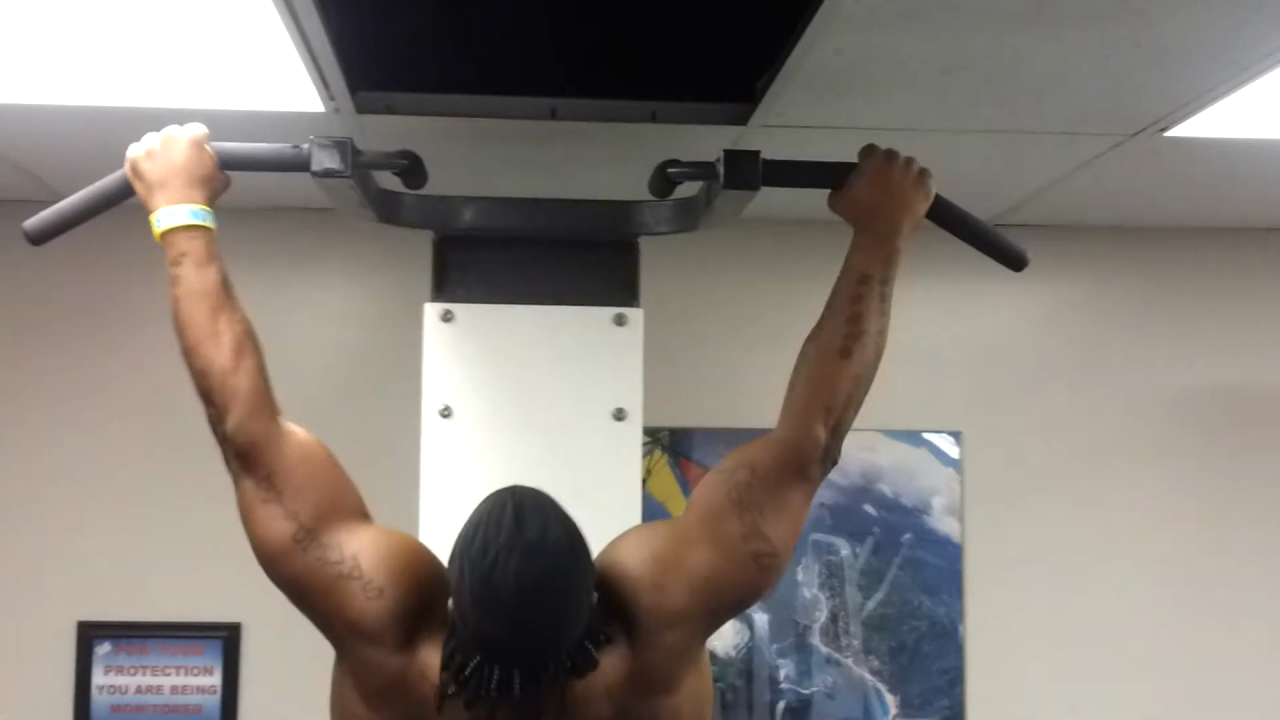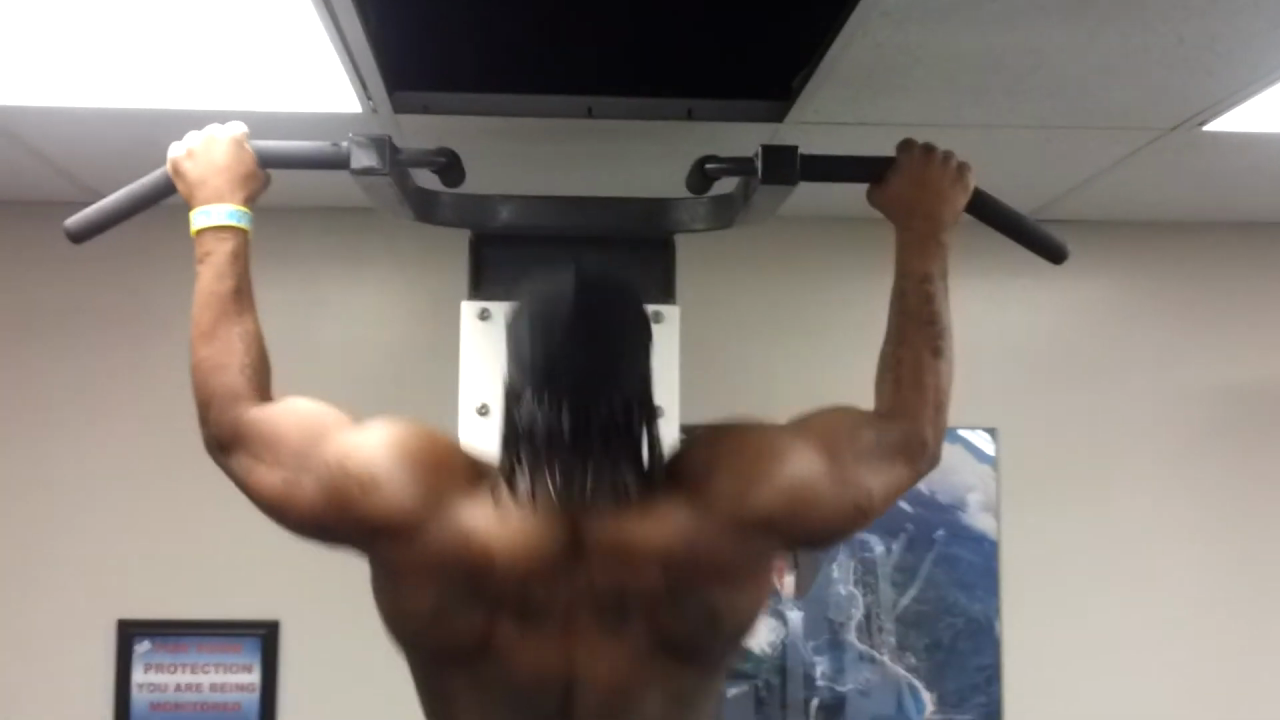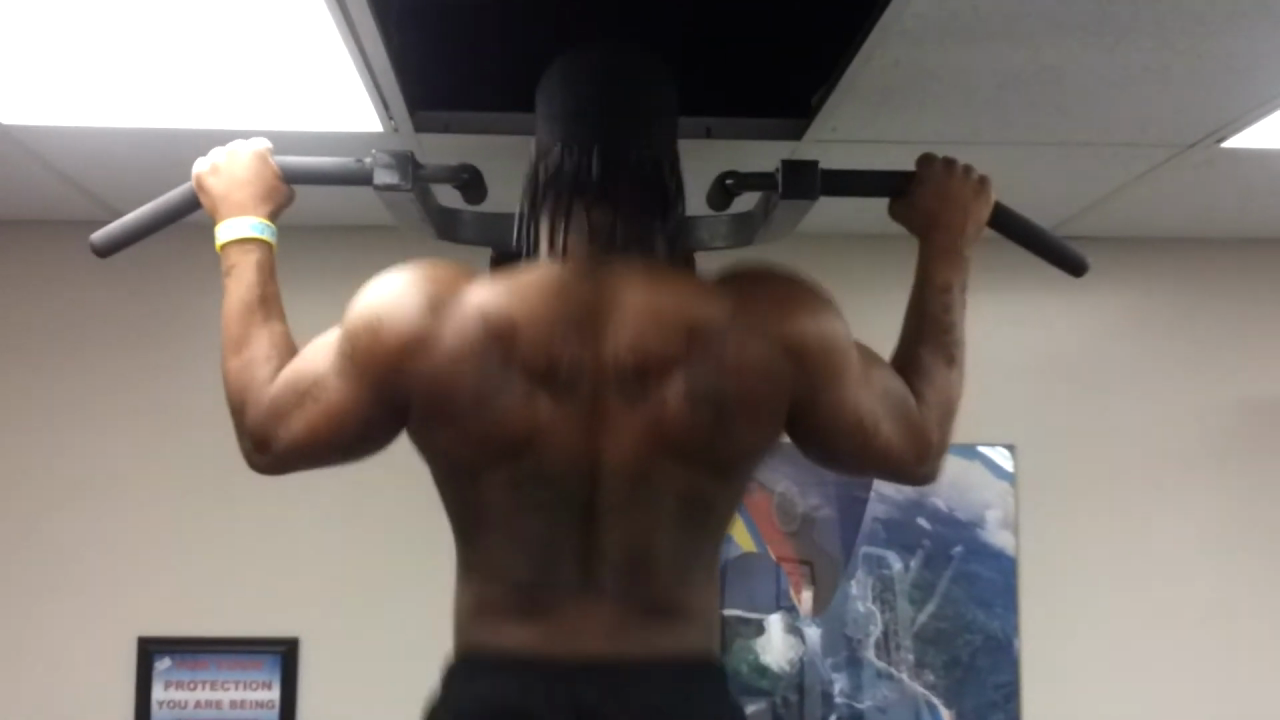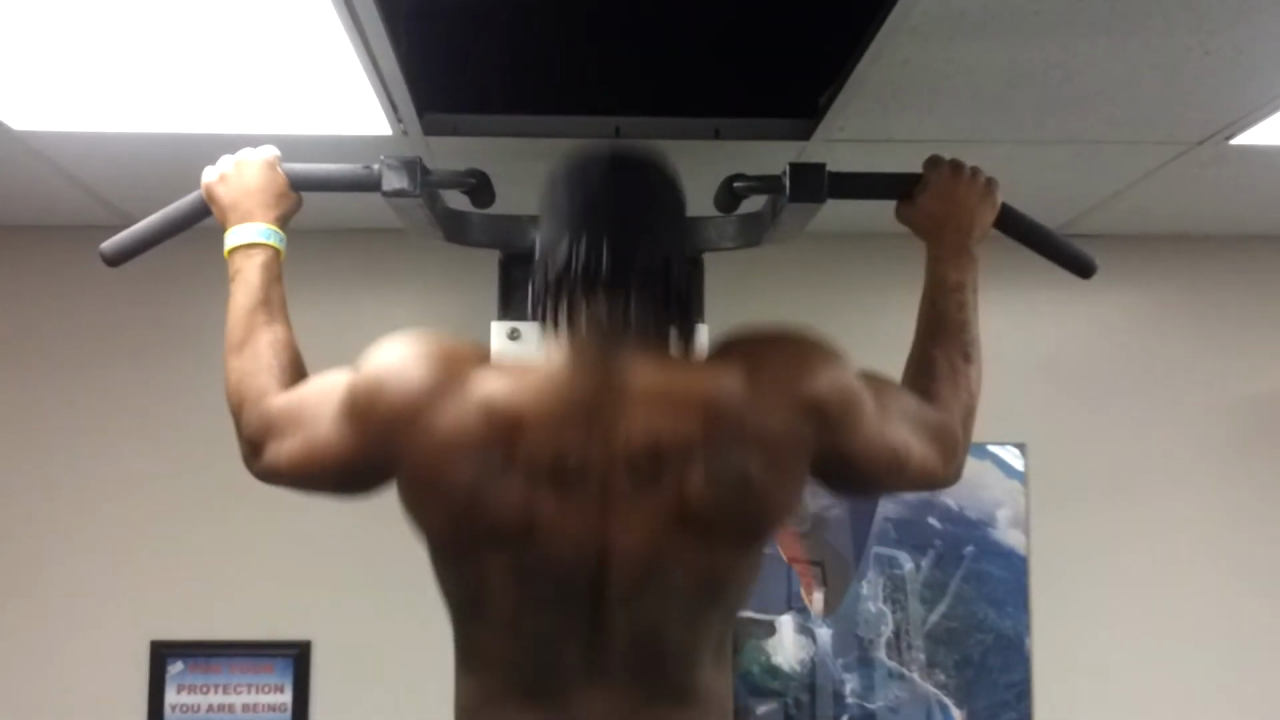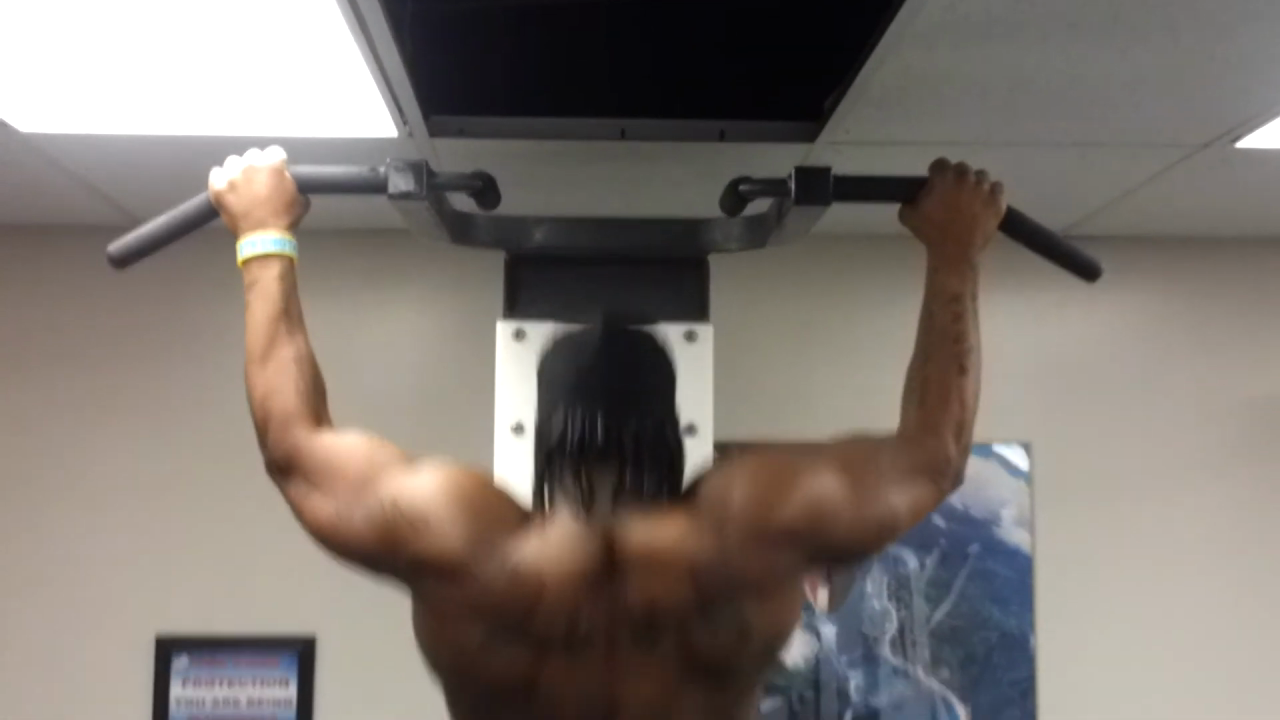
dt=1s
person 1, frame 1
left shoulder: (386, 642)
right shoulder: (656, 636)
left elbow: (248, 430)
right elbow: (808, 441)
left wrist: (182, 212)
right wrist: (878, 236)
person 1, frame 2
left shoulder: (418, 514)
right shoulder: (727, 519)
left elbow: (232, 423)
right elbow: (910, 438)
left wrist: (220, 212)
right wrist: (922, 233)
person 1, frame 3
left shoulder: (422, 315)
right shoulder: (769, 323)
left elbow: (264, 430)
right elbow: (918, 446)
left wrist: (244, 224)
right wrist: (944, 244)
person 1, frame 4
left shoulder: (430, 393)
right shoulder: (778, 395)
left elbow: (265, 430)
right elbow: (939, 443)
left wrist: (253, 231)
right wrist: (952, 247)
person 1, frame 5
left shoulder: (465, 554)
right shoulder: (747, 540)
left elbow: (292, 446)
right elbow: (933, 456)
left wrist: (266, 239)
right wrist: (953, 253)
